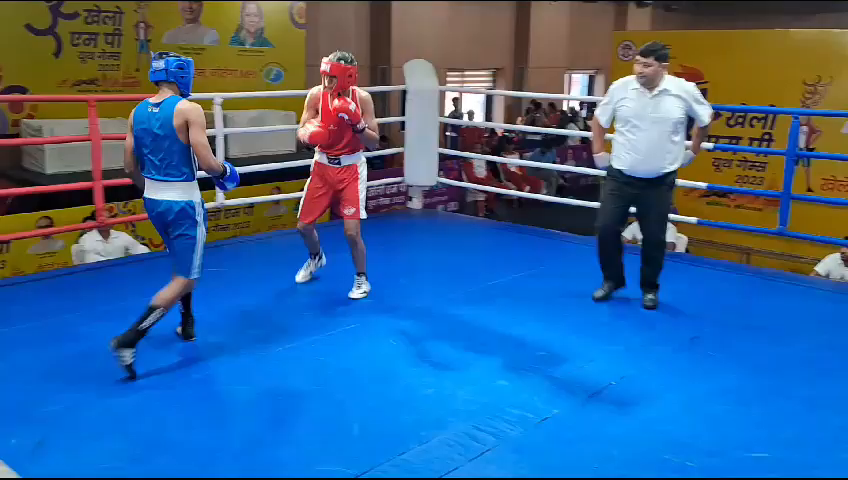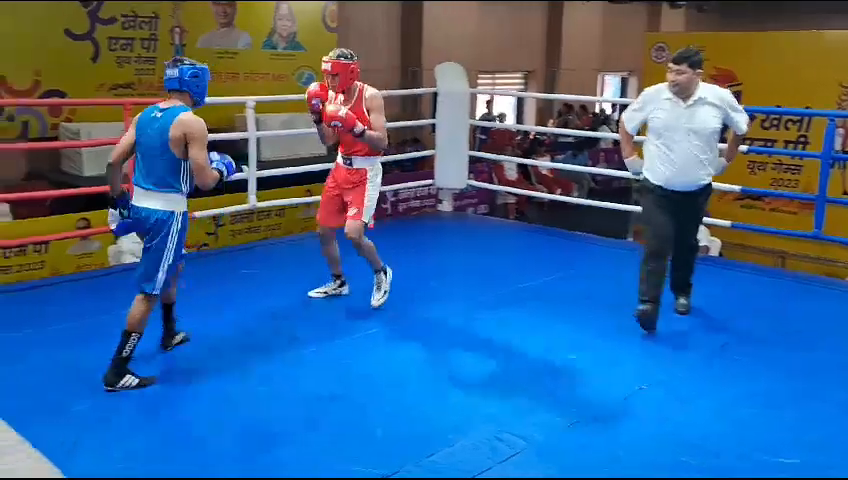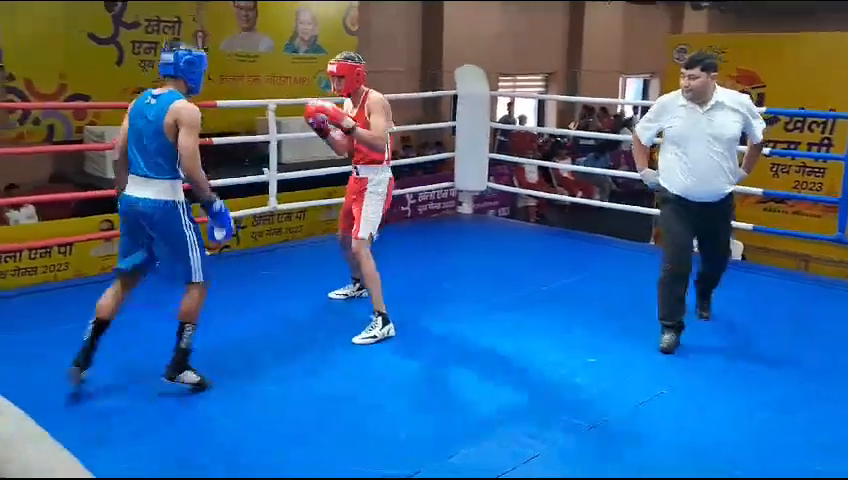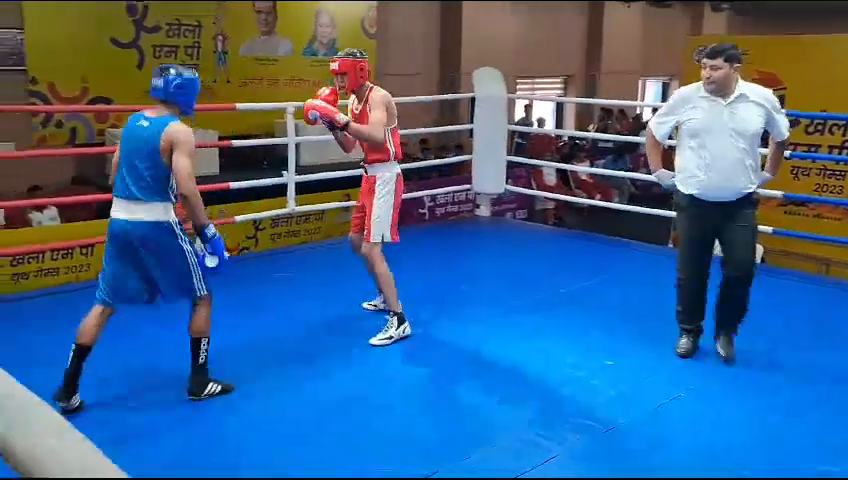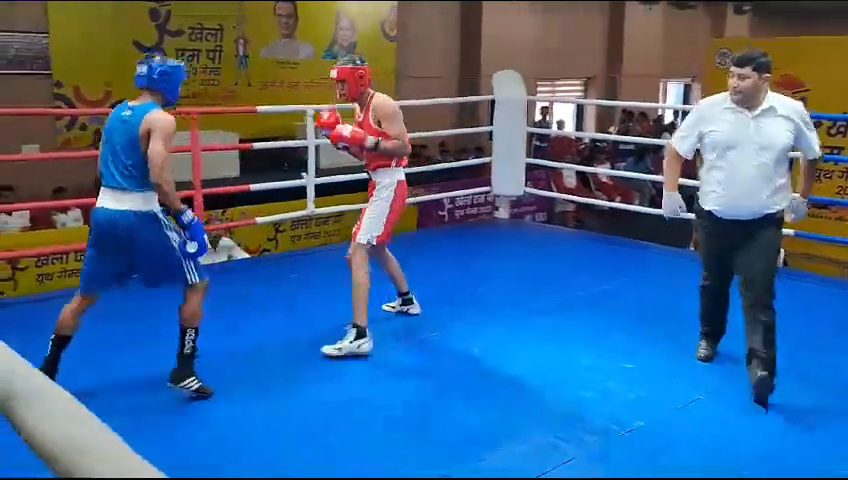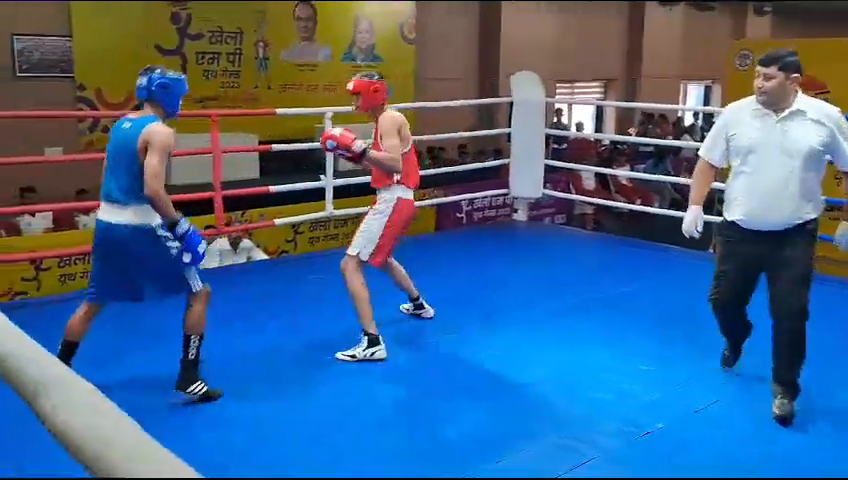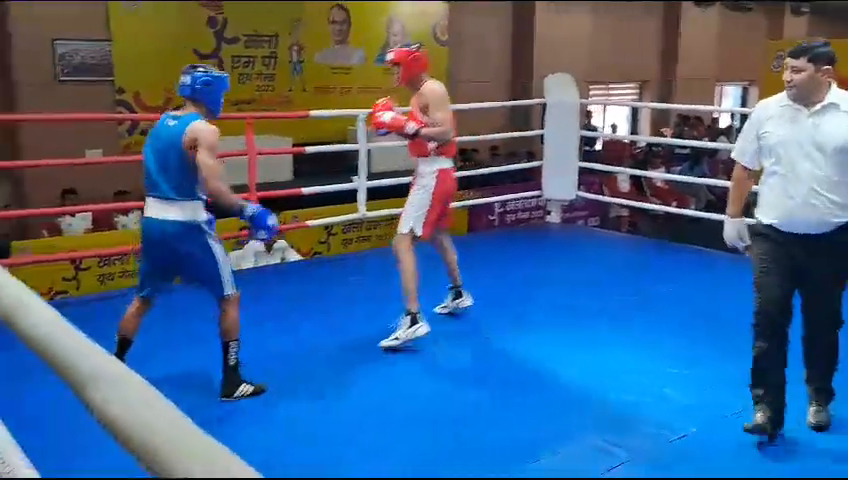
dt=0.2s
person 1, frame 1
left shoulder: (138, 113)
right shoulder: (189, 110)
left elbow: (132, 167)
right elbow: (206, 162)
right wrist: (226, 171)
left hip: (155, 200)
right hip: (184, 202)
left knee: (186, 260)
right knee: (184, 278)
left ankle: (187, 325)
right ankle: (127, 341)
person 1, frame 2
left shoulder: (143, 117)
right shoulder: (191, 124)
left elbow: (114, 162)
right elbow: (203, 180)
left wrist: (118, 202)
right wrist: (221, 168)
left hip: (139, 206)
right hip: (166, 212)
left knee: (156, 275)
right knee: (151, 293)
left ankle: (169, 333)
right ankle: (116, 371)
person 1, frame 3
left shoulder: (138, 104)
right shoulder: (185, 110)
left elbow: (119, 158)
right elbow: (189, 168)
right wrist: (214, 204)
left hip: (133, 199)
right hip: (164, 203)
left knee: (123, 281)
right knee: (197, 283)
left ankle: (83, 358)
right ankle: (178, 366)
person 1, frame 4
left shoulder: (131, 123)
right shoulder: (179, 132)
left elbow: (116, 179)
right elbow: (186, 190)
right wrist: (209, 232)
left hip: (120, 221)
right hip: (156, 225)
left knee: (104, 305)
right knee: (200, 298)
left ankle: (68, 387)
right ankle: (200, 380)
person 1, frame 5
left shoulder: (118, 113)
right shoulder: (162, 119)
left elbow: (106, 165)
right elbow: (160, 178)
right wrist: (185, 218)
left hip: (105, 212)
right hip: (141, 215)
left knee: (85, 296)
right knee: (196, 285)
left ankle: (46, 372)
right ankle: (183, 373)
person 1, frame 6
left shoulder: (120, 127)
right shoulder: (159, 133)
right elbow: (153, 191)
right wrist: (180, 227)
left hip: (106, 224)
right hip: (140, 227)
left knee: (92, 303)
right knee: (198, 294)
right ankle: (188, 378)
person 1, frame 7
left shoulder: (161, 124)
right shoulder: (202, 131)
right elbow: (214, 188)
right wrist: (252, 212)
left hip: (153, 221)
right hip: (187, 224)
left knee: (143, 300)
right knee: (228, 298)
right ankle: (232, 381)
person 2, frame 1
left shoulder: (685, 91)
right shoulder: (620, 88)
left elbow: (705, 120)
right elbow: (598, 121)
left wrist: (691, 152)
right wrist: (599, 152)
left hip: (660, 180)
right hip: (621, 176)
left knee: (654, 238)
right knee: (608, 229)
left ankle: (649, 289)
right ankle: (612, 280)
person 2, frame 2
left shoulder: (720, 99)
right shoulder: (652, 97)
left elbow: (742, 128)
right elbow: (625, 125)
left wrist: (724, 160)
right wrist: (630, 158)
left hip: (696, 191)
right hip: (658, 189)
left knee: (687, 246)
right knee: (656, 247)
left ankle: (681, 291)
right ankle: (648, 306)
person 2, frame 3
left shoulder: (739, 104)
right shoulder: (667, 105)
left elbow: (758, 138)
right elbow: (639, 136)
left wrist: (744, 171)
right wrist: (644, 170)
left hip: (719, 202)
right hip: (676, 201)
left knee: (716, 260)
right knee: (675, 265)
left ankle: (703, 293)
right ankle: (671, 328)
person 2, frame 4
left shoulder: (762, 99)
right shoulder: (685, 98)
left elbow: (781, 137)
right elbow: (654, 133)
left wrist: (769, 173)
right wrist: (657, 171)
left hip: (740, 203)
right hip: (693, 201)
left knee: (740, 269)
right knee: (691, 270)
left ankle: (726, 331)
right ankle: (688, 332)
person 2, frame 5
left shoulder: (792, 112)
right shoulder: (708, 109)
left elbow: (811, 157)
right elbow: (676, 151)
left wrist: (802, 198)
right wrist: (670, 191)
left hip: (764, 222)
right hip: (715, 218)
left knee: (759, 294)
right knee: (713, 284)
left ankle: (761, 369)
right ankle: (709, 337)
person 2, frame 6
right shoulder: (736, 113)
right elbow: (708, 163)
right wrist: (694, 208)
left hip: (793, 236)
right hip: (738, 230)
left knee: (791, 313)
right knee: (724, 299)
left ankle: (785, 390)
right ankle: (736, 336)
person 2, frame 7
right shoulder: (768, 111)
right elbow: (746, 167)
right wrist: (734, 216)
right hip: (774, 235)
right knee: (769, 319)
right ankle: (767, 406)
person 3, frame 1
left shoulder: (362, 99)
right shoulder: (315, 95)
left elbow: (374, 142)
right elbow: (303, 131)
left wrist: (356, 124)
right wrist: (307, 136)
left hip: (352, 167)
right hip: (323, 165)
left knee: (351, 230)
right knee: (304, 224)
left ankle: (361, 277)
right ankle: (315, 257)
person 3, frame 2
left shoulder: (370, 97)
right shoulder: (331, 94)
left elbow: (381, 143)
right elbow: (328, 141)
left wrist: (355, 127)
right wrist: (318, 115)
left hip: (366, 171)
right hip: (341, 168)
left knee: (353, 234)
right knee: (324, 230)
left ankle: (381, 272)
right ankle: (338, 282)
person 3, frame 3
left shoulder: (375, 101)
right shoulder: (347, 104)
left elbow: (379, 143)
right elbow: (343, 150)
left wrist: (346, 124)
right wrist: (323, 128)
left hip: (376, 180)
right hip: (359, 177)
left knee: (360, 246)
right knee: (345, 236)
left ankle: (383, 321)
right ankle: (359, 284)
person 3, frame 4
left shoulder: (378, 97)
right shoulder: (354, 101)
left elbow: (377, 138)
right elbow: (348, 146)
left wrist: (338, 119)
right wrist: (329, 118)
left hip: (385, 178)
right hip: (372, 177)
left knee: (369, 249)
right knee: (362, 242)
left ankle: (399, 321)
right ankle: (388, 300)
person 3, frame 5
left shoulder: (382, 104)
right shoulder: (361, 109)
left elbow: (403, 148)
left wrist: (363, 140)
right wrist: (342, 137)
left hip: (390, 186)
right hip: (382, 184)
left knee: (356, 253)
right knee: (377, 247)
left ankle: (359, 334)
right ankle: (406, 300)
person 3, frame 6
left shoulder: (390, 119)
right shoulder: (383, 120)
left elbow: (393, 163)
left wrist: (355, 146)
right wrist: (351, 152)
left hip: (391, 203)
right hip: (397, 201)
left knee: (351, 267)
right knee: (382, 257)
left ankle: (372, 341)
right ankle: (419, 304)
person 3, frame 7
left shoulder: (432, 90)
right shoulder: (420, 93)
left elbow: (447, 134)
left wrist: (406, 128)
right wrist: (394, 122)
left hip: (433, 174)
right hip: (437, 172)
left knee: (401, 242)
right knee: (438, 234)
left ankle: (412, 320)
right ankle: (458, 293)
